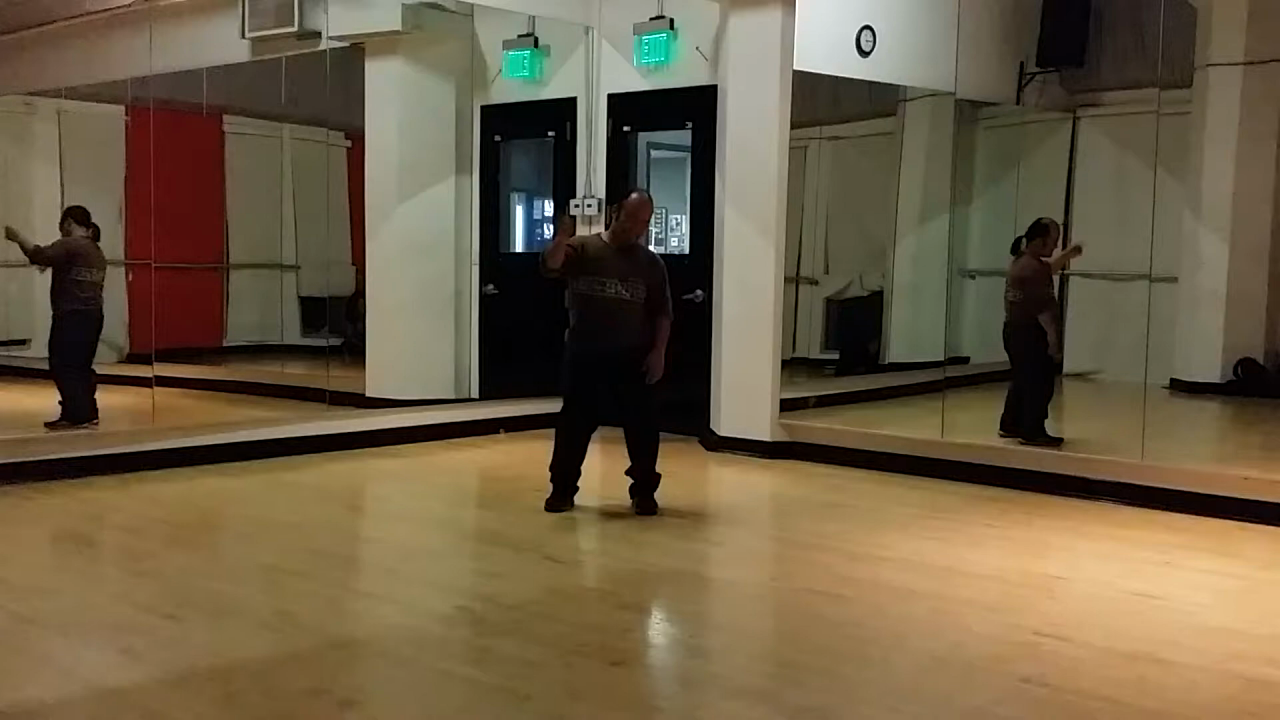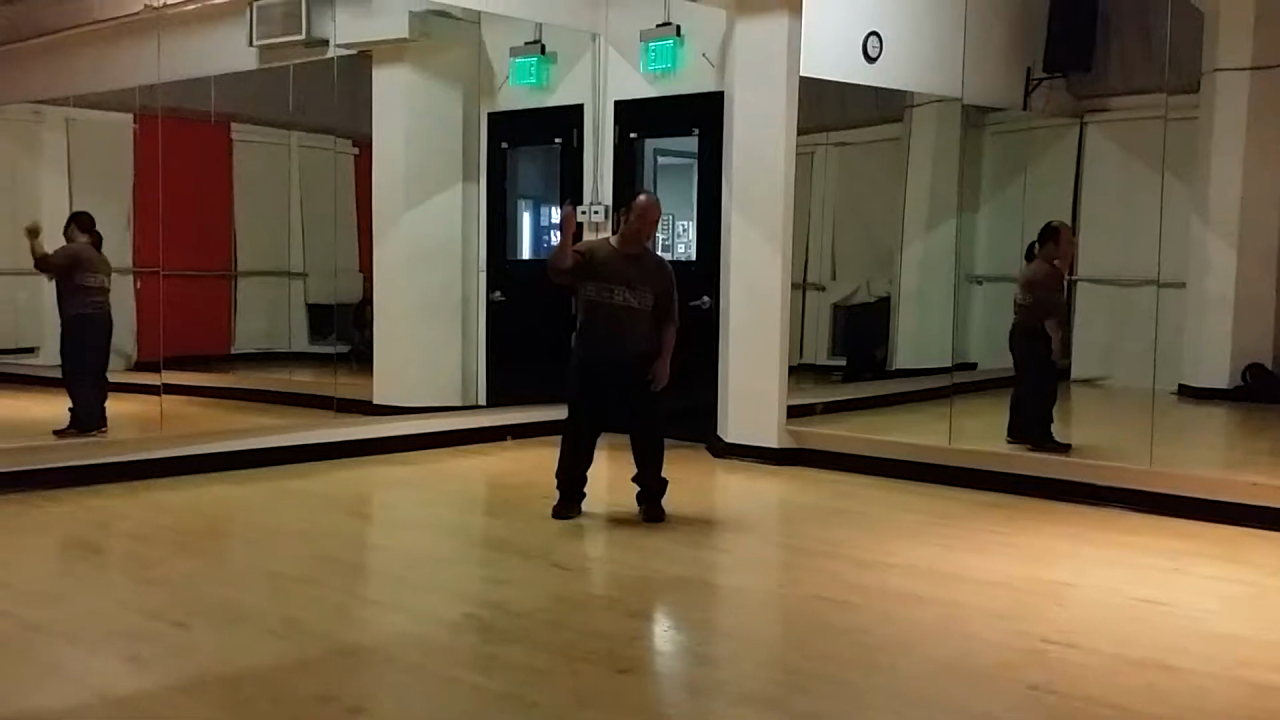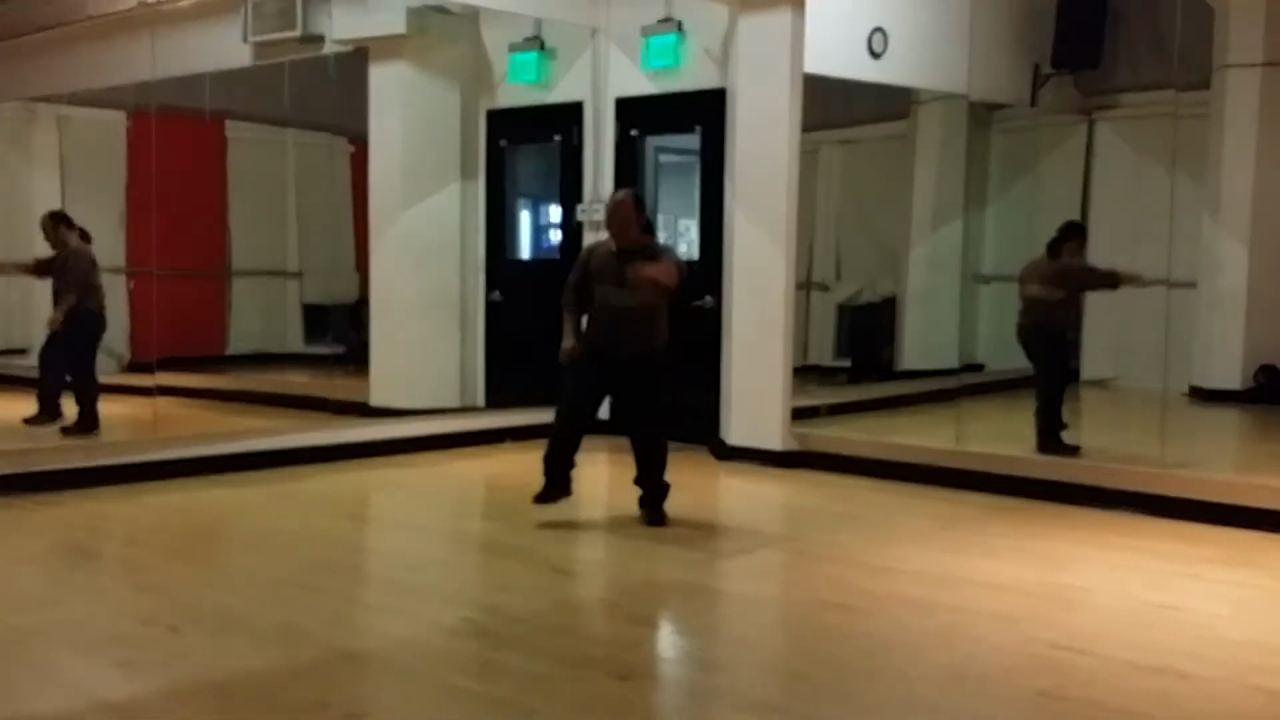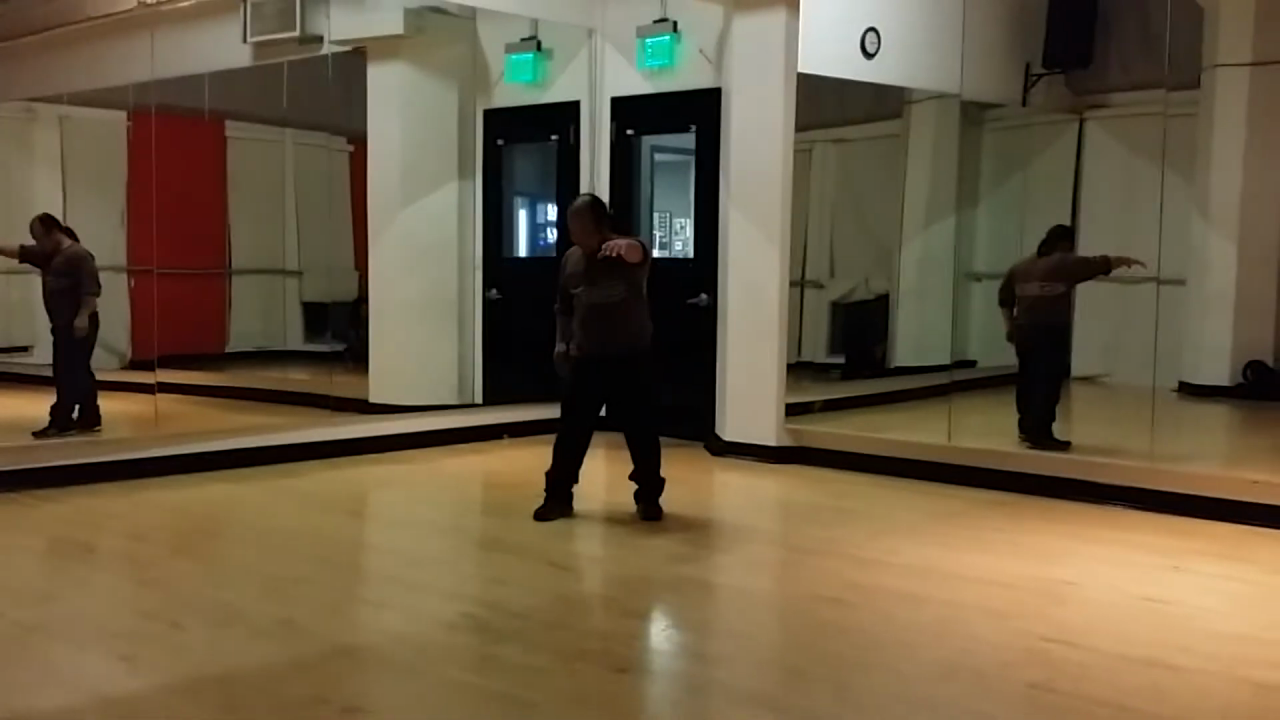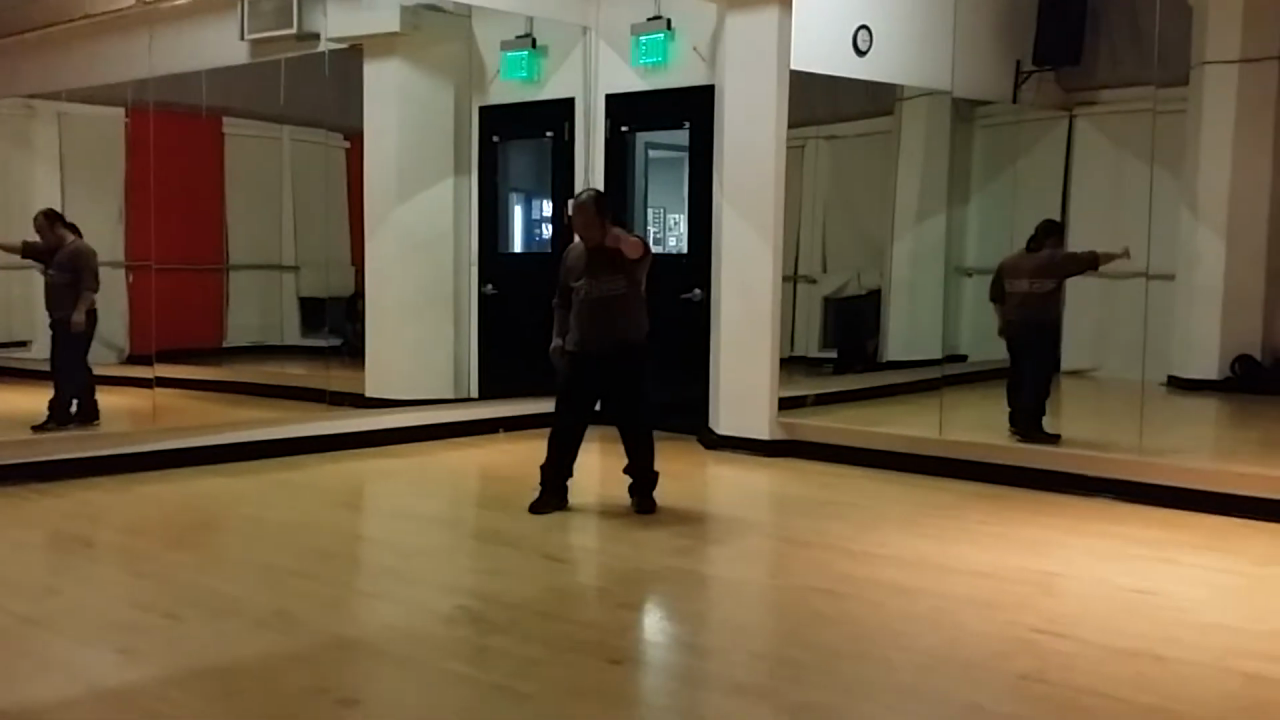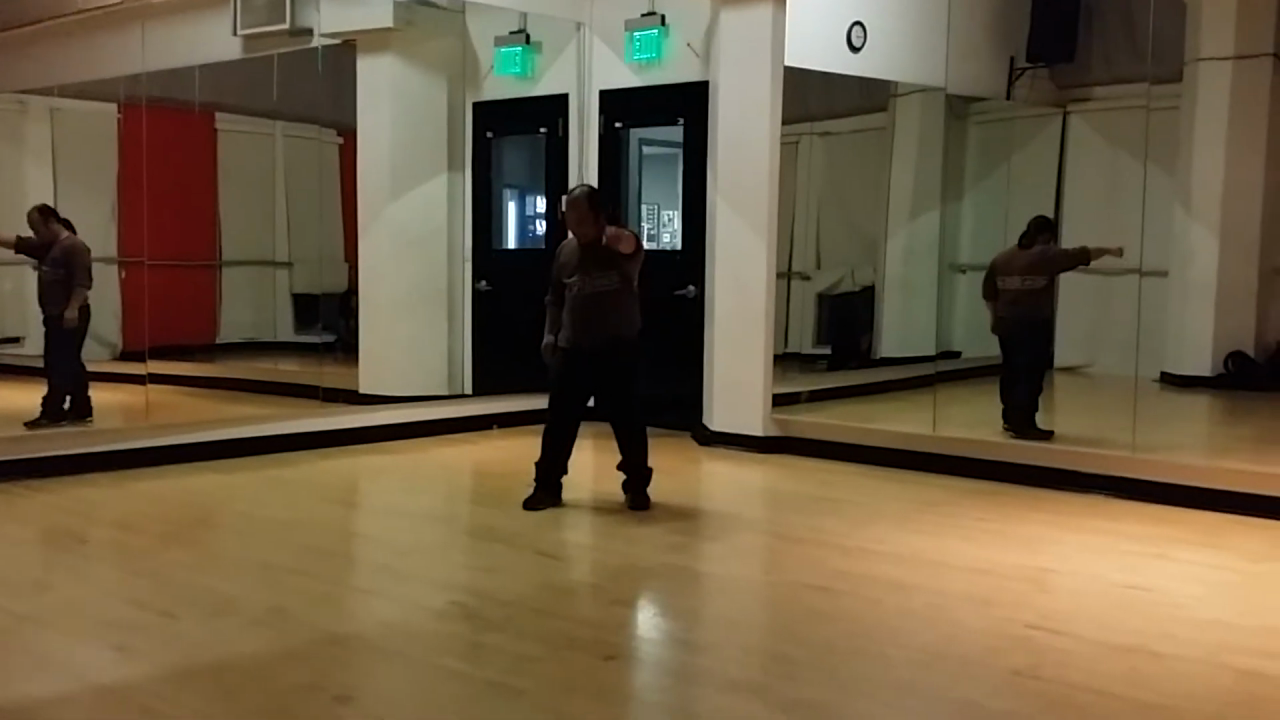
dt=0.4s
person 1, frame 1
left shoulder: (651, 263)
right shoulder: (582, 249)
left elbow: (662, 312)
right elbow: (549, 266)
left wrist: (659, 351)
right wrist: (562, 241)
left hip: (634, 358)
right hip: (585, 355)
left knee: (643, 425)
right knee: (574, 423)
left ankle: (644, 490)
right ankle: (562, 488)
person 1, frame 2
left shoulder: (659, 269)
right shoulder: (590, 253)
left elbow: (668, 319)
right elbow: (559, 270)
left wrist: (664, 360)
right wrist: (567, 237)
left hip: (639, 364)
right hip: (591, 361)
left knee: (647, 432)
right knee: (580, 430)
left ankle: (651, 497)
right ankle: (569, 496)
person 1, frame 3
left shoulder: (658, 256)
right shoulder: (593, 254)
left elbow: (673, 273)
right elbow: (573, 298)
left wrist: (653, 272)
right wrist: (570, 336)
left hip: (643, 359)
right hip: (595, 353)
left knee: (648, 431)
right knee: (571, 414)
left ankle: (653, 500)
right ankle: (557, 479)
person 1, frame 4
left shoulder: (625, 256)
right shoulder: (570, 260)
left elbow: (637, 253)
right elbow: (564, 307)
left wrist: (621, 244)
right wrist: (561, 342)
left hip: (631, 359)
right hip: (585, 359)
left knee: (641, 430)
right knee: (572, 428)
left ankle: (649, 496)
right ankle: (558, 496)
person 1, frame 5
left shoulder: (627, 251)
right shoulder: (572, 254)
left elbow: (637, 251)
right elbow: (563, 301)
left wrist: (622, 241)
right wrist: (558, 337)
left hip: (625, 354)
right hip: (580, 353)
left knee: (634, 424)
right knee: (566, 422)
left ankle: (643, 489)
right ankle: (553, 489)
person 1, frame 6
left shoulder: (620, 248)
right shoulder: (565, 251)
left elbow: (630, 246)
right elbow: (555, 298)
left wrist: (618, 236)
right wrist: (550, 334)
left hip: (618, 350)
right hip: (572, 350)
left knee: (627, 420)
right knee: (559, 419)
left ankle: (637, 486)
right ankle: (547, 485)
person 2, frame 1
left shoulder: (1023, 261)
right shoulder: (1032, 269)
left elbow: (1048, 269)
right elbow: (1041, 307)
left wrist: (1067, 255)
right wrist: (1052, 333)
left hip: (1015, 330)
right hip: (1030, 333)
left knee: (1022, 380)
right knee: (1038, 383)
left ankle: (1010, 425)
right ankle: (1033, 432)
person 2, frame 2
left shoulder: (1036, 265)
right shoulder: (1044, 274)
left elbow: (1057, 271)
right elbow: (1048, 312)
left wrist: (1068, 257)
right wrist: (1056, 339)
left hip: (1022, 334)
right hip: (1035, 338)
left knee: (1025, 385)
right knee: (1042, 387)
left ankle: (1017, 431)
right ankle: (1040, 438)
person 2, frame 3
left shoulder: (1033, 266)
right shoulder: (1072, 268)
left elbow: (1026, 295)
right elbow: (1106, 279)
right wrist: (1132, 278)
left hip: (1028, 329)
right hip: (1052, 335)
left knee: (1046, 380)
right knee: (1053, 384)
left ankle: (1047, 424)
right ankle: (1049, 440)
person 2, frame 4
left shoulder: (1019, 268)
right shoulder: (1066, 263)
left elbow: (1005, 300)
right elbow: (1102, 263)
left wrist: (1010, 326)
right wrist: (1127, 260)
left hip: (1023, 330)
right hip: (1051, 332)
left knee: (1028, 380)
right knee: (1047, 383)
left ankle: (1027, 428)
right ankle: (1040, 435)
person 2, frame 5
left shoulder: (1008, 263)
right shoulder: (1056, 260)
left elbow: (997, 296)
right elbow: (1091, 259)
left wrist: (1003, 322)
right wrist: (1117, 255)
left hip: (1014, 326)
right hip: (1041, 329)
left knee: (1019, 374)
right knee: (1038, 377)
left ankle: (1017, 421)
right ankle: (1030, 428)
person 2, frame 6
left shoulder: (1001, 259)
right shoulder: (1047, 256)
left elbow: (989, 293)
right elbow: (1083, 255)
left wrist: (995, 318)
right wrist: (1108, 251)
left hip: (1006, 323)
right hip: (1034, 325)
left knee: (1012, 371)
right knee: (1030, 374)
left ankle: (1011, 418)
right ankle: (1023, 425)
person 3, frame 1
left shoulder: (69, 244)
right shoulder: (96, 252)
left elbow: (40, 256)
left wrist: (18, 237)
left hip: (72, 316)
right hip: (92, 314)
left knee: (64, 366)
right knee: (81, 366)
left ankle: (75, 416)
right ankle: (88, 413)
person 3, frame 2
left shoulder: (73, 251)
right shoulder: (101, 258)
left elbow: (45, 263)
left wrist: (34, 238)
left hip: (80, 321)
right hip: (102, 319)
left knee: (77, 374)
right knee: (95, 373)
left ankle: (84, 424)
right ankle: (97, 420)
person 3, frame 3
left shoulder: (78, 253)
right shoulder: (66, 254)
left elbow: (74, 287)
right elbow: (39, 268)
left wrist: (59, 312)
left hip: (83, 319)
right hip: (86, 320)
left knee: (52, 359)
right knee: (82, 370)
left ankle: (49, 409)
right ankle: (87, 421)
person 3, frame 4
left shoulder: (79, 255)
right shoulder: (48, 255)
left elbow: (91, 289)
right elbow: (20, 252)
left wrist: (83, 317)
left hip: (78, 325)
right hip: (63, 324)
left knee: (67, 372)
right knee: (78, 372)
left ankle: (62, 422)
right ankle: (89, 419)
person 3, frame 5
left shoulder: (81, 251)
right shoulder: (51, 250)
left elbow: (90, 285)
right elbow: (24, 248)
left wrist: (80, 311)
left hip: (77, 320)
right hip: (62, 319)
left knee: (64, 366)
right knee: (75, 366)
left ankle: (59, 416)
right ankle: (87, 413)
person 3, frame 6
left shoulder: (74, 247)
right shoulder: (46, 246)
left elbow: (83, 282)
left wrist: (73, 308)
left hip: (69, 316)
right hip: (55, 315)
left knee: (57, 362)
right knee: (69, 362)
left ankle: (52, 413)
right ankle: (80, 410)
